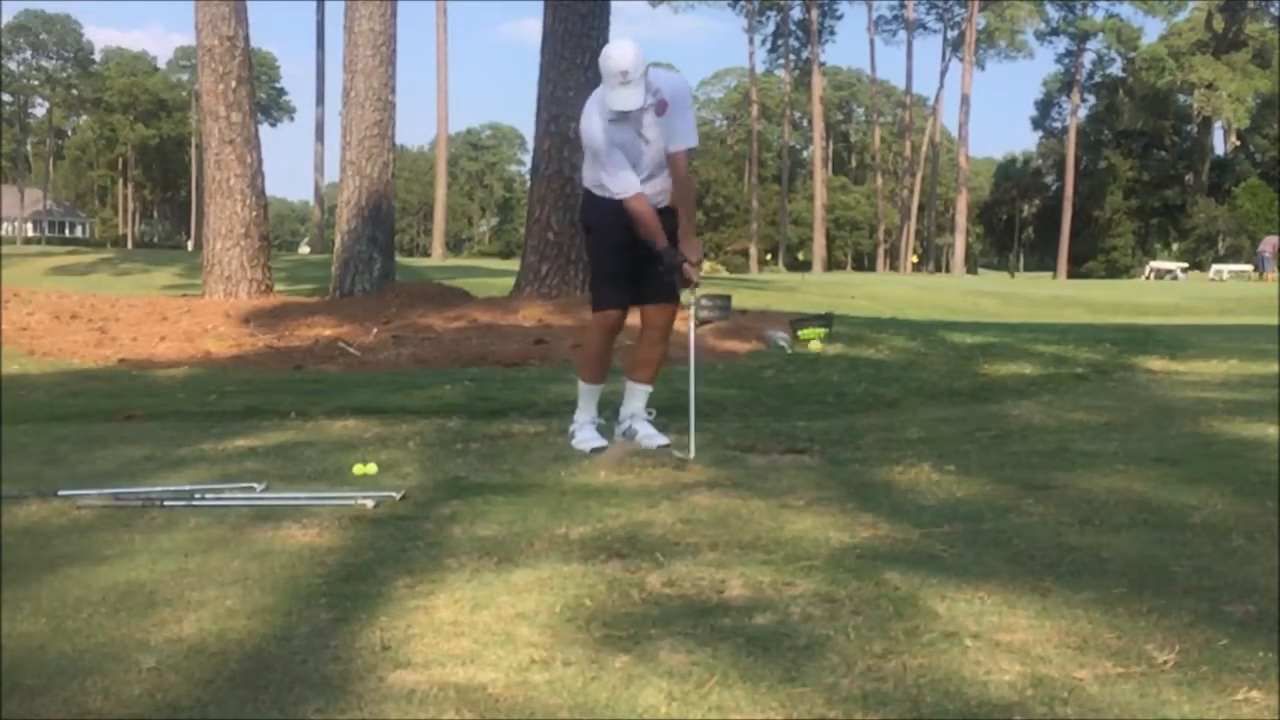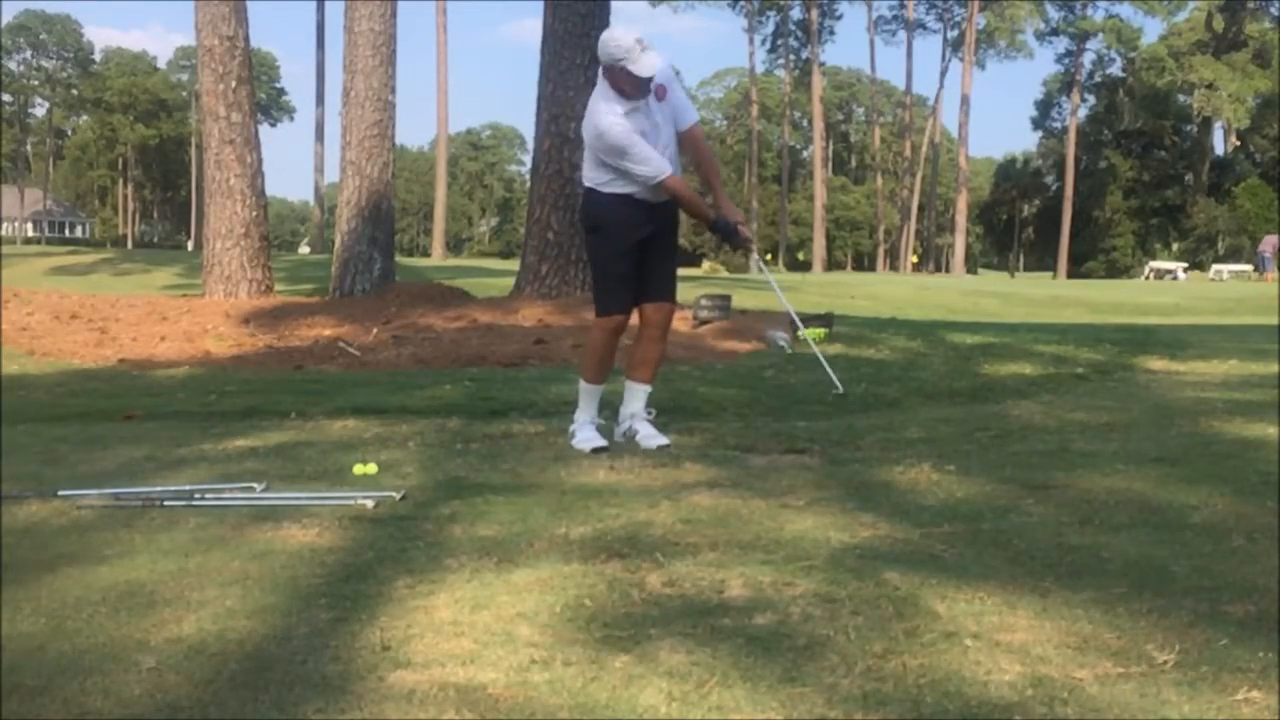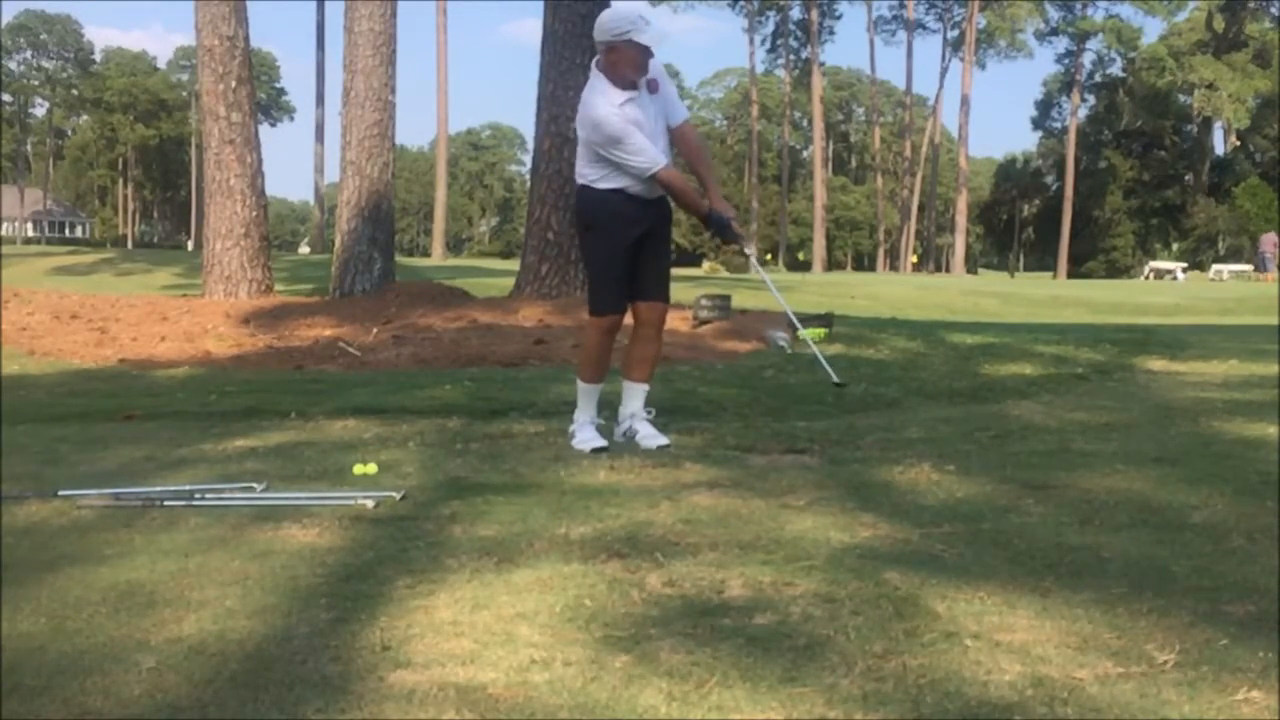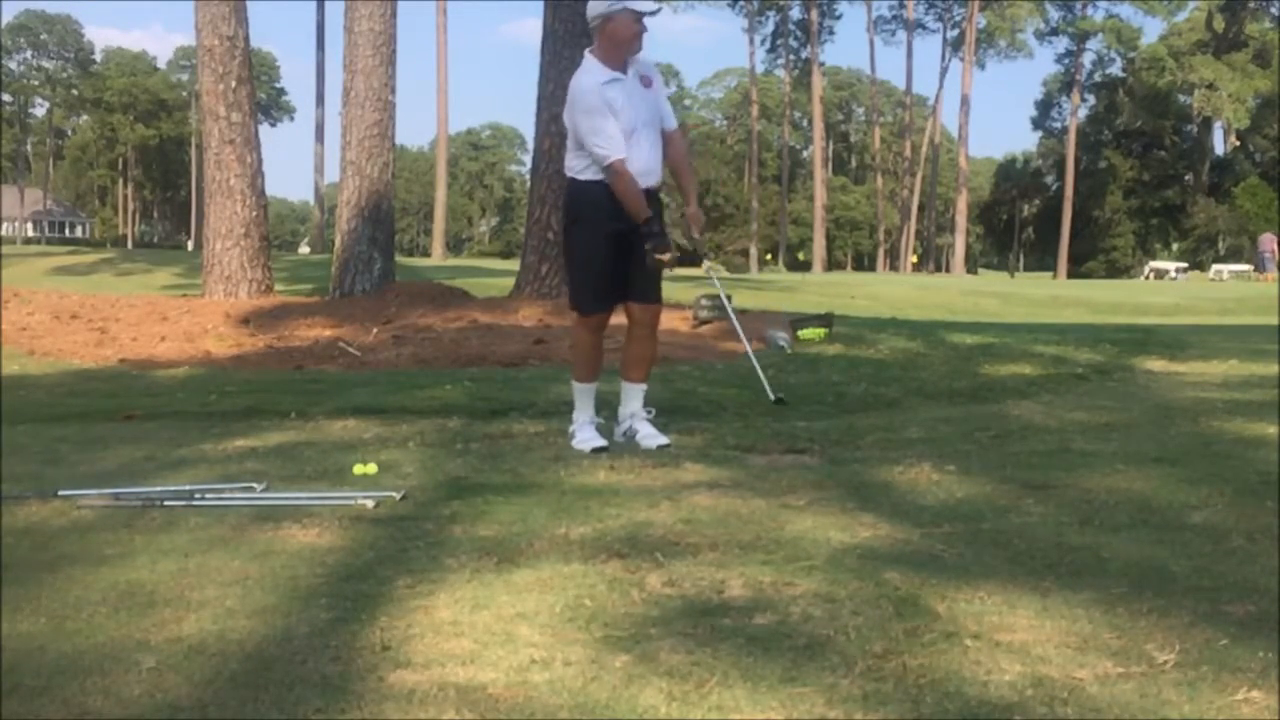
dt=0.4s
person 1, frame 1
left shoulder: (673, 88)
right shoulder: (596, 122)
left elbow: (681, 166)
right elbow: (632, 199)
left wrist: (688, 238)
right wrist: (669, 257)
left hip: (664, 209)
right hip: (613, 213)
left knee: (661, 315)
right knee: (609, 315)
left ankle: (633, 415)
right ankle: (584, 418)
person 1, frame 2
left shoulder: (661, 74)
right shoulder: (606, 122)
left elbow: (692, 137)
right elbow: (671, 182)
left wrist: (723, 200)
right wrist: (719, 225)
left hip: (659, 210)
right hip: (614, 213)
left knee: (659, 315)
right knee: (613, 318)
left ankle: (632, 416)
right ankle: (584, 418)
person 1, frame 3
left shoulder: (651, 71)
right shoulder: (602, 112)
left elbow: (684, 134)
right elbow: (665, 174)
left wrist: (716, 196)
right wrist: (709, 218)
left hip: (651, 206)
right hip: (608, 211)
left knee: (652, 315)
right knee: (607, 318)
left ankle: (632, 416)
right ankle: (584, 419)
person 1, frame 4
left shoulder: (646, 72)
right shoulder: (587, 88)
left elbow: (671, 139)
right elbow: (615, 168)
left wrist: (691, 202)
right wrist: (650, 229)
left hip: (644, 204)
right hip: (597, 205)
left knee: (646, 315)
right knee: (593, 317)
left ankle: (632, 416)
right ankle: (583, 419)
